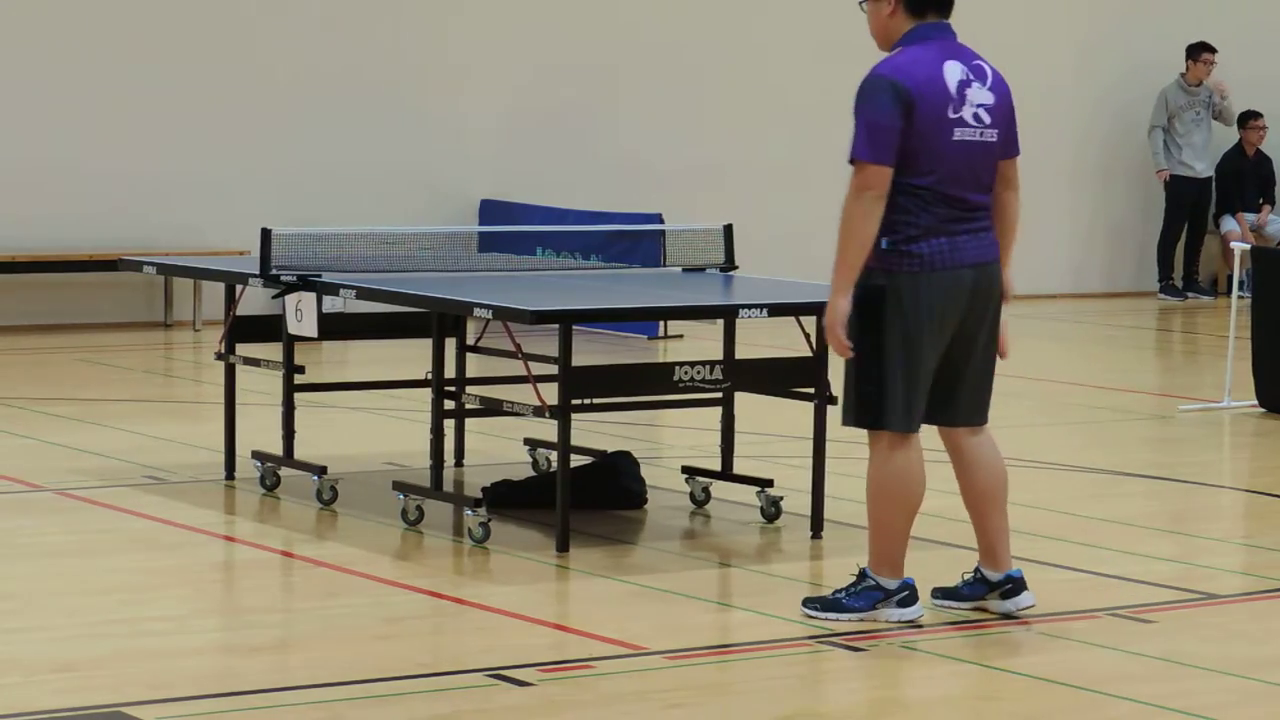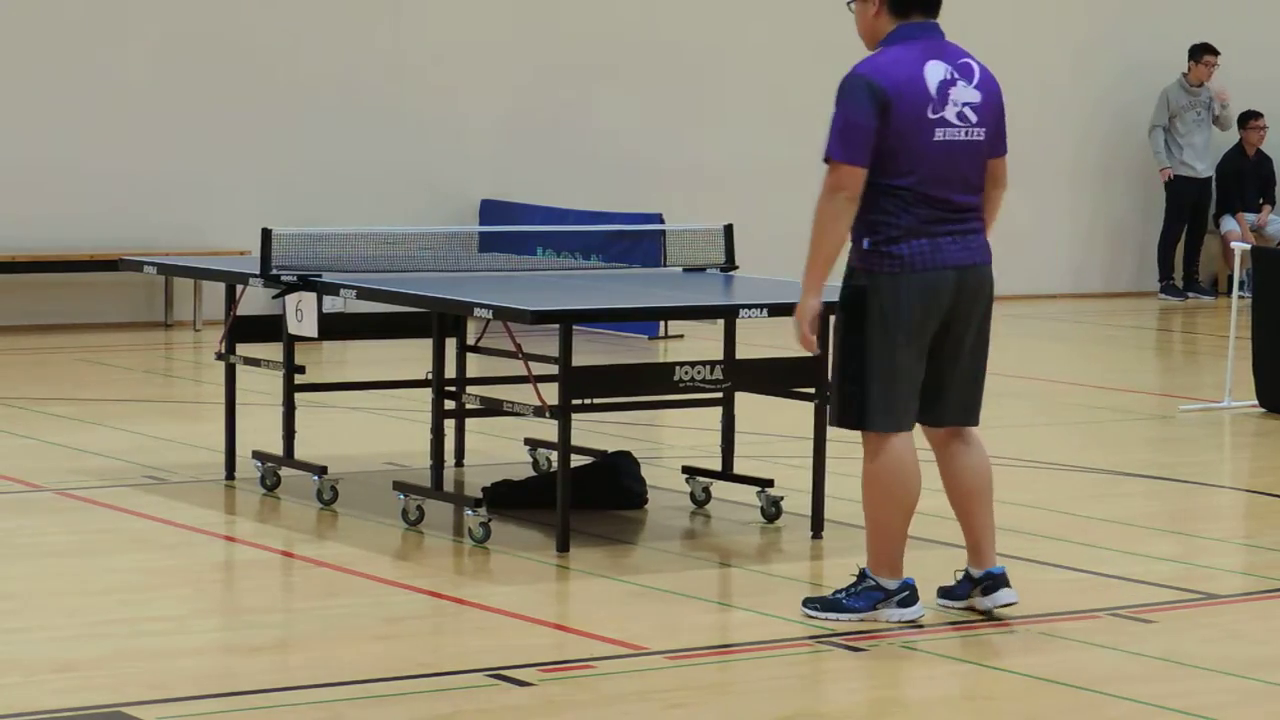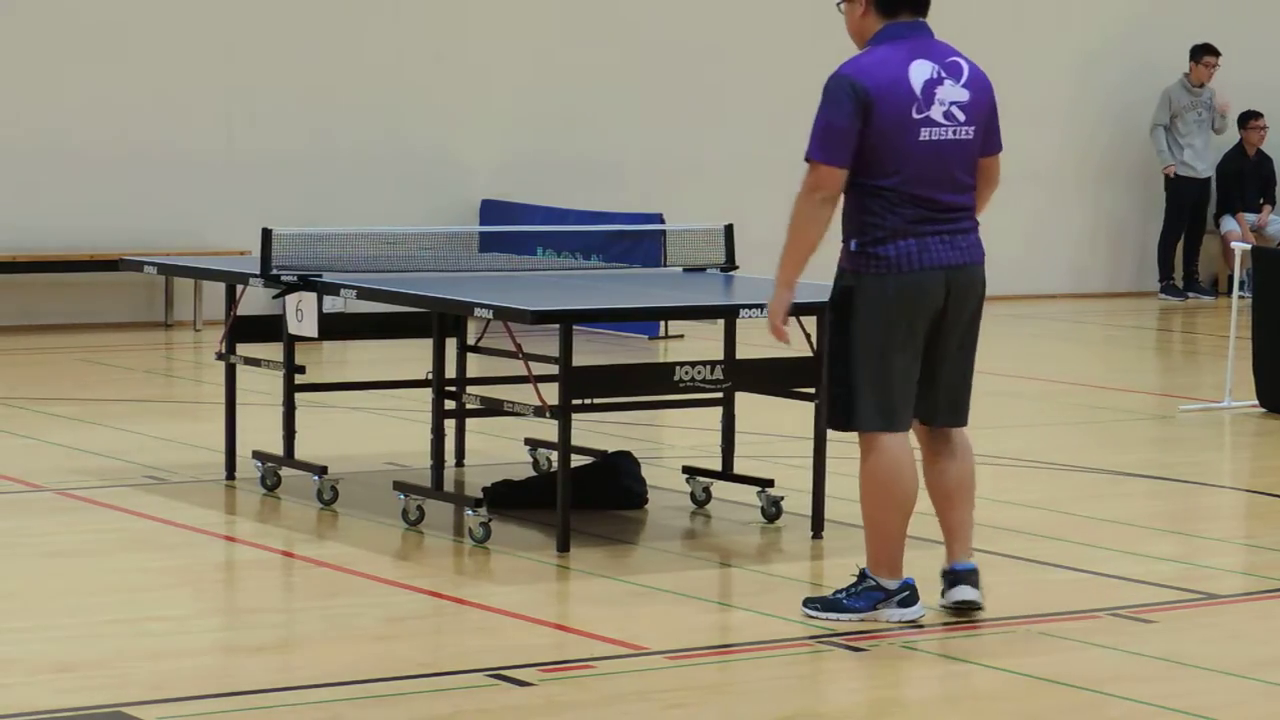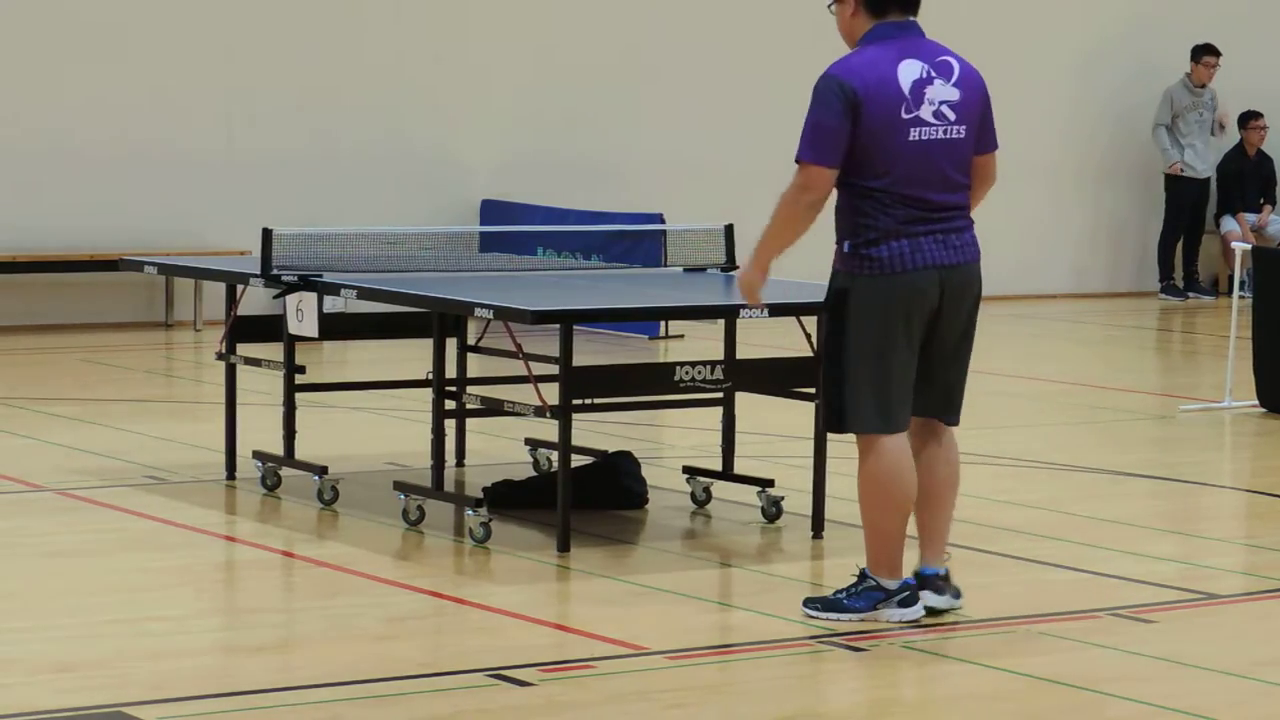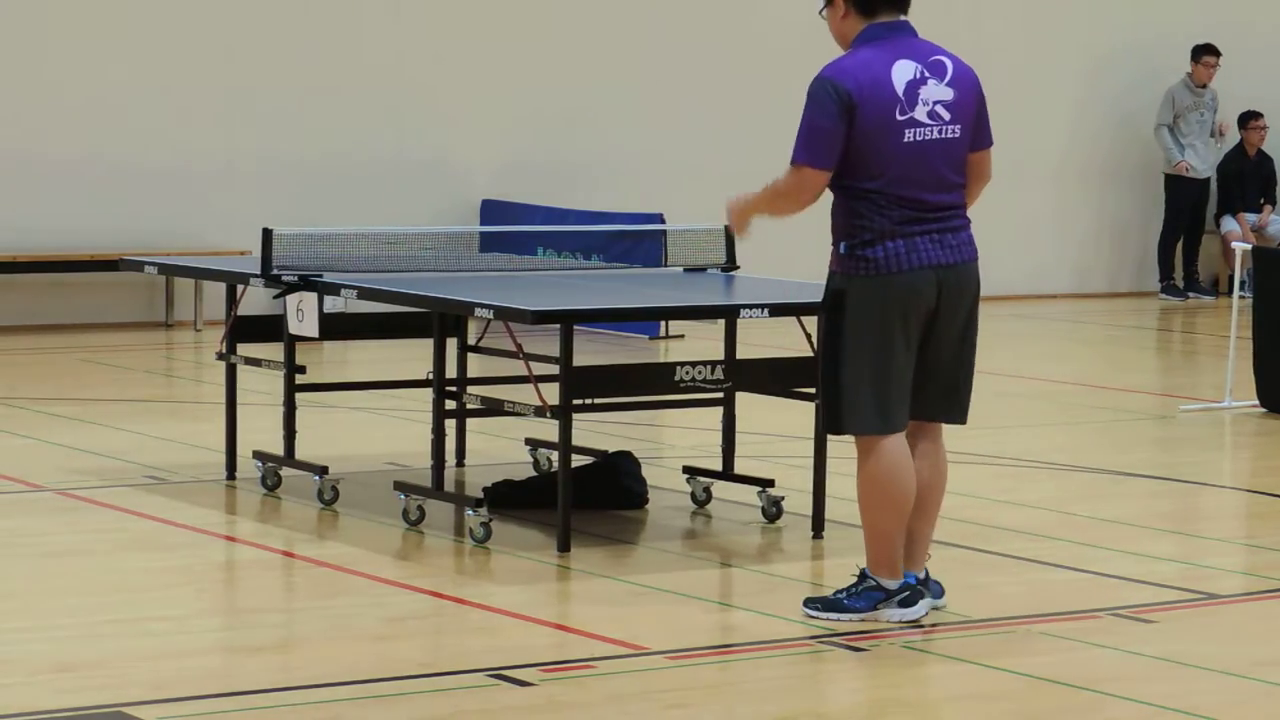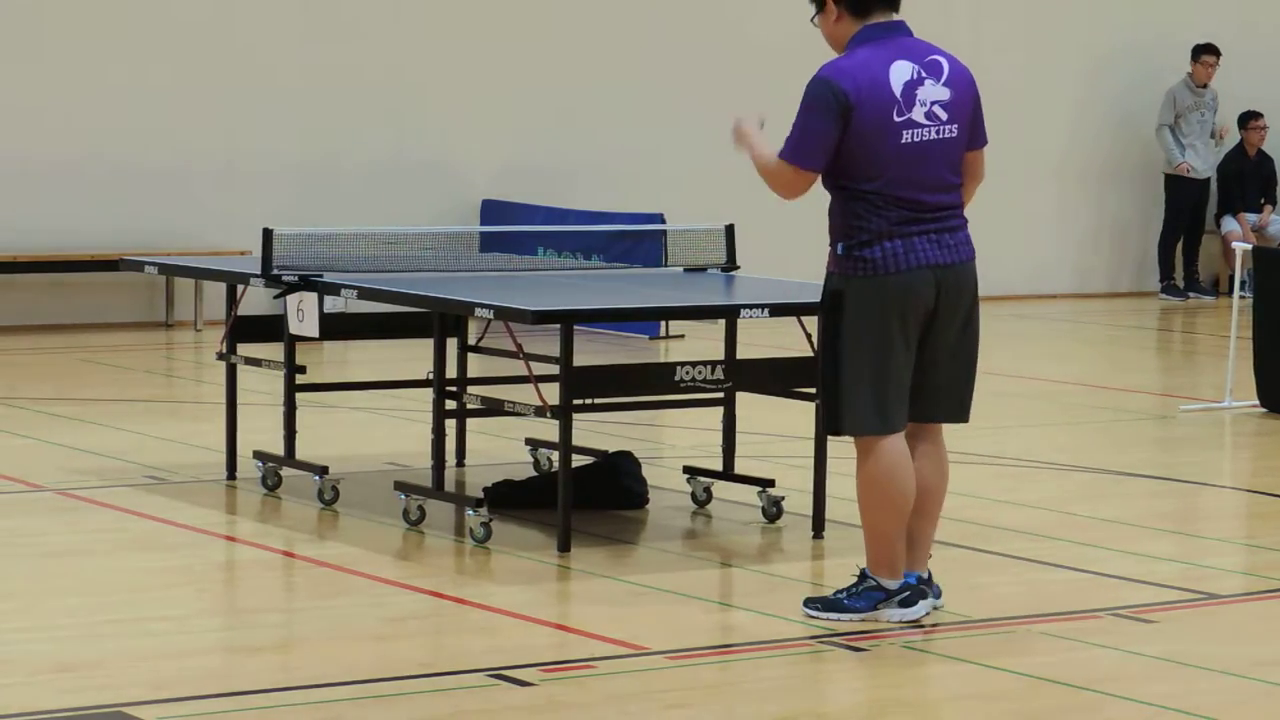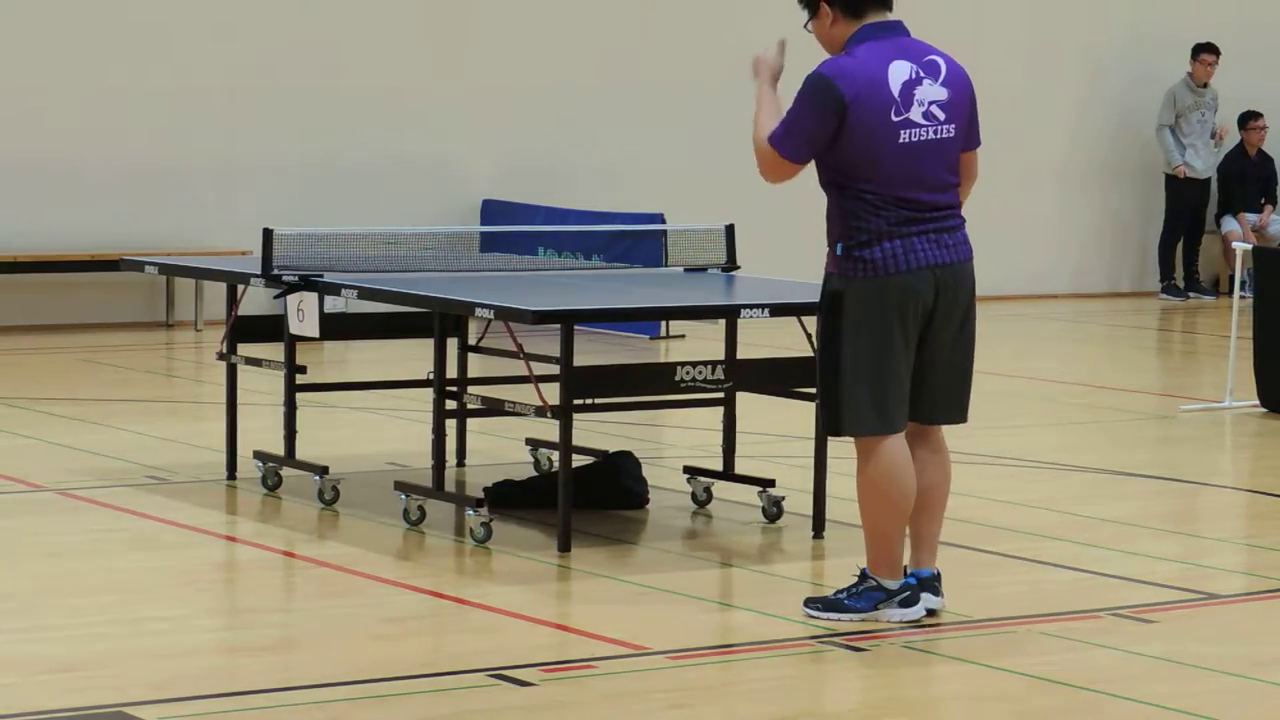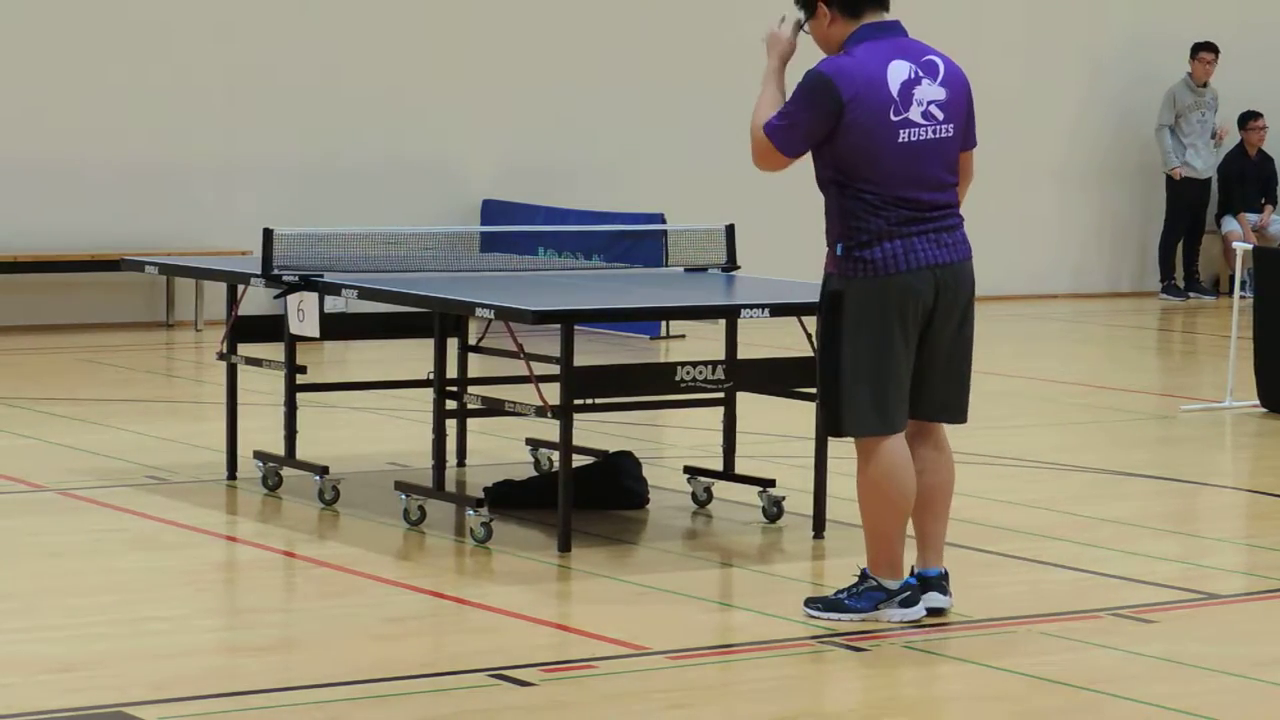
dt=0.1s
person 1, frame 1
left shoulder: (891, 77)
right shoulder: (988, 76)
left elbow: (869, 191)
right elbow: (1007, 186)
left wrist: (841, 291)
right wrist: (1001, 267)
left hip: (909, 274)
right hip: (975, 269)
left knee: (892, 431)
right knee: (966, 426)
left ankle: (887, 584)
right ankle: (1000, 574)
person 1, frame 2
left shoulder: (872, 78)
right shoulder: (978, 76)
left elbow: (843, 190)
right elbow: (995, 181)
left wrist: (811, 289)
left hip: (895, 272)
right hip: (969, 268)
left knee: (887, 430)
right knee: (954, 426)
left ankle: (886, 585)
right ankle: (986, 573)
person 1, frame 3
left shoulder: (857, 78)
right shoulder: (972, 75)
left elbow: (822, 190)
right elbow: (988, 178)
left wrist: (784, 284)
left hip: (885, 273)
right hip: (962, 268)
left knee: (882, 430)
right knee: (942, 424)
left ankle: (888, 585)
right ankle: (962, 567)
person 1, frame 4
left shoulder: (847, 78)
right shoulder: (964, 74)
left elbow: (811, 189)
right elbow: (984, 175)
left wrist: (760, 261)
left hip: (879, 273)
right hip: (957, 266)
left knee: (883, 430)
right knee: (931, 424)
left ankle: (887, 585)
right ankle: (933, 571)
person 1, frame 5
left shoulder: (841, 80)
right shoulder: (959, 73)
left elbow: (803, 189)
right elbow: (979, 173)
left wrist: (747, 208)
left hip: (877, 274)
right hip: (954, 266)
left knee: (881, 431)
right knee: (925, 425)
left ankle: (888, 585)
right ankle: (917, 573)
person 1, frame 6
left shoulder: (840, 80)
right shoulder: (954, 71)
left elbow: (789, 181)
left wrist: (751, 142)
left hip: (876, 275)
right hip: (951, 265)
left knee: (879, 431)
right knee: (924, 427)
left ankle: (886, 586)
right ankle: (917, 573)
person 1, frame 7
left shoulder: (836, 78)
right shoulder: (950, 71)
left elbow: (775, 166)
left wrist: (766, 83)
left hip: (873, 274)
right hip: (949, 266)
left knee: (880, 432)
right knee: (924, 427)
left ankle: (887, 586)
right ankle: (924, 572)
person 1, frame 8
left shoulder: (835, 78)
right shoulder: (948, 71)
left elbow: (767, 153)
left wrist: (775, 63)
left hip: (874, 274)
right hip: (948, 264)
left knee: (880, 432)
right knee: (926, 426)
left ankle: (887, 585)
right ankle: (932, 574)
person 2, frame 1
left shoulder: (1210, 93)
right shoulder: (1169, 93)
left elbow: (1229, 121)
right elbow: (1156, 129)
left wrist: (1223, 99)
right wrist: (1161, 163)
left hip: (1204, 173)
right hip: (1179, 173)
left knee: (1198, 230)
right knee: (1173, 229)
left ankle: (1191, 281)
right ankle: (1165, 283)
person 2, frame 2
left shoulder: (1210, 94)
right shoulder: (1170, 93)
left elbow: (1224, 126)
right elbow: (1156, 129)
left wrist: (1223, 108)
right wrist: (1163, 162)
left hip: (1204, 173)
right hip: (1179, 173)
left knee: (1198, 230)
right knee: (1173, 228)
left ankle: (1191, 281)
right ankle: (1166, 282)
person 2, frame 3
left shoulder: (1210, 95)
right shoulder: (1172, 93)
left elbow: (1219, 130)
right elbow: (1157, 128)
left wrist: (1222, 116)
right wrist: (1167, 160)
left hip: (1204, 173)
right hip: (1180, 173)
left knee: (1197, 230)
right knee: (1173, 229)
left ankle: (1191, 281)
right ankle: (1166, 282)
person 2, frame 4
left shoulder: (1211, 95)
right shoulder: (1173, 92)
left elbow: (1210, 130)
right elbow: (1159, 128)
left wrist: (1220, 125)
right wrist: (1171, 158)
left hip: (1204, 172)
right hip: (1179, 173)
left knee: (1196, 230)
right knee: (1174, 229)
left ankle: (1191, 281)
right ankle: (1166, 283)
person 2, frame 5
left shoulder: (1212, 95)
right shoulder: (1175, 92)
right elbow: (1161, 128)
left wrist: (1219, 130)
right wrist: (1175, 158)
left hip: (1204, 173)
right hip: (1179, 173)
left knee: (1196, 230)
right knee: (1173, 229)
left ankle: (1191, 281)
right ankle: (1166, 283)
person 2, frame 6
left shoulder: (1213, 95)
right shoulder: (1176, 92)
right elbow: (1162, 129)
left wrist: (1218, 133)
right wrist: (1176, 160)
left hip: (1204, 173)
right hip: (1179, 174)
left knee: (1196, 230)
right knee: (1173, 229)
left ankle: (1192, 281)
right ankle: (1167, 282)
person 2, frame 7
left shoulder: (1213, 95)
right shoulder: (1176, 92)
right elbow: (1163, 129)
left wrist: (1218, 134)
right wrist: (1175, 161)
left hip: (1204, 173)
right hip: (1180, 174)
left knee: (1196, 231)
right knee: (1174, 229)
left ankle: (1192, 281)
right ankle: (1167, 283)
person 2, frame 8
left shoulder: (1213, 95)
right shoulder: (1176, 92)
right elbow: (1163, 129)
left wrist: (1218, 135)
right wrist: (1172, 163)
left hip: (1205, 173)
right hip: (1181, 173)
left knee: (1196, 231)
right knee: (1174, 229)
left ankle: (1192, 281)
right ankle: (1167, 283)
person 3, frame 1
left shoulder: (1265, 161)
right shoulder: (1229, 160)
left elbow: (1269, 195)
right elbow: (1230, 199)
left wrist: (1264, 213)
right wrist: (1245, 230)
left hip: (1257, 213)
right hip: (1231, 214)
right knee: (1232, 237)
right ankle: (1235, 280)
person 3, frame 2
right shoulder: (1229, 160)
right elbow: (1231, 199)
left wrist: (1265, 213)
right wrist: (1246, 230)
left hip: (1258, 213)
right hip: (1231, 213)
right knee: (1232, 237)
right ankle: (1235, 280)
person 3, frame 3
left shoulder: (1266, 161)
right shoulder: (1230, 160)
left elbow: (1270, 195)
right elbow: (1231, 199)
left wrist: (1265, 213)
right wrist: (1246, 230)
left hip: (1259, 213)
right hip: (1232, 214)
right knee: (1232, 237)
right ankle: (1236, 279)
person 3, frame 4
right shoulder: (1230, 160)
right elbow: (1232, 200)
right wrist: (1246, 231)
left hip: (1259, 213)
right hip: (1232, 214)
right knee: (1232, 237)
right ankle: (1236, 279)
person 3, frame 5
right shoulder: (1230, 161)
right elbow: (1232, 200)
right wrist: (1246, 230)
left hip: (1259, 213)
right hip: (1232, 214)
right knee: (1232, 237)
right ankle: (1236, 279)
person 3, frame 6
right shoulder: (1230, 161)
right elbow: (1232, 200)
right wrist: (1247, 231)
left hip: (1259, 214)
right hip: (1232, 214)
right knee: (1233, 237)
right ankle: (1236, 279)
person 3, frame 7
right shoulder: (1231, 161)
right elbow: (1232, 200)
right wrist: (1247, 231)
left hip: (1259, 213)
right hip: (1232, 214)
right knee: (1233, 238)
right ankle: (1237, 279)
person 3, frame 8
right shoulder: (1231, 161)
right elbow: (1233, 200)
right wrist: (1247, 231)
left hip: (1259, 214)
right hip: (1233, 214)
right knee: (1233, 237)
right ankle: (1237, 279)
